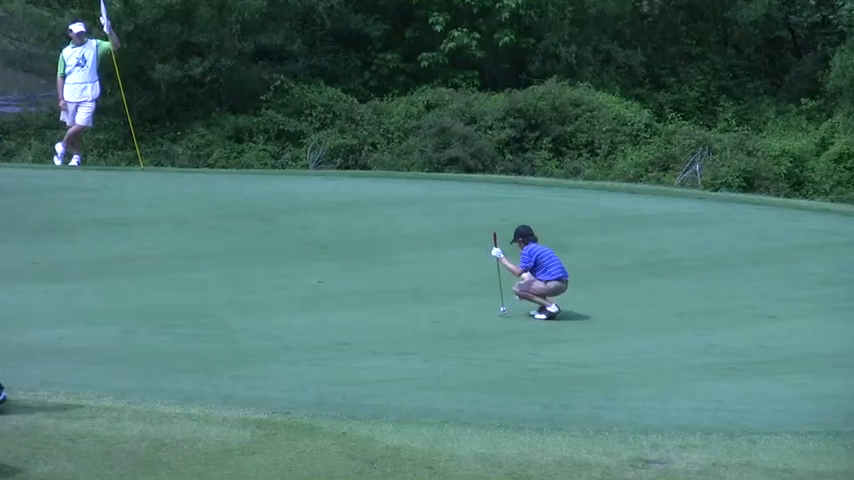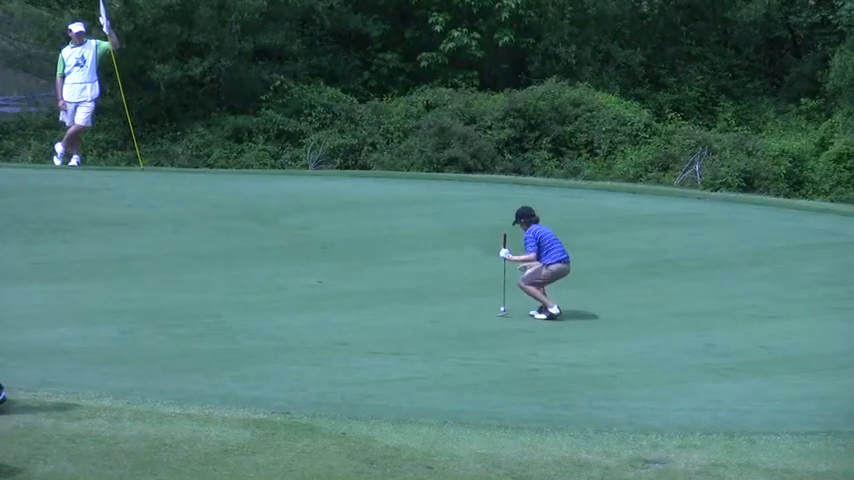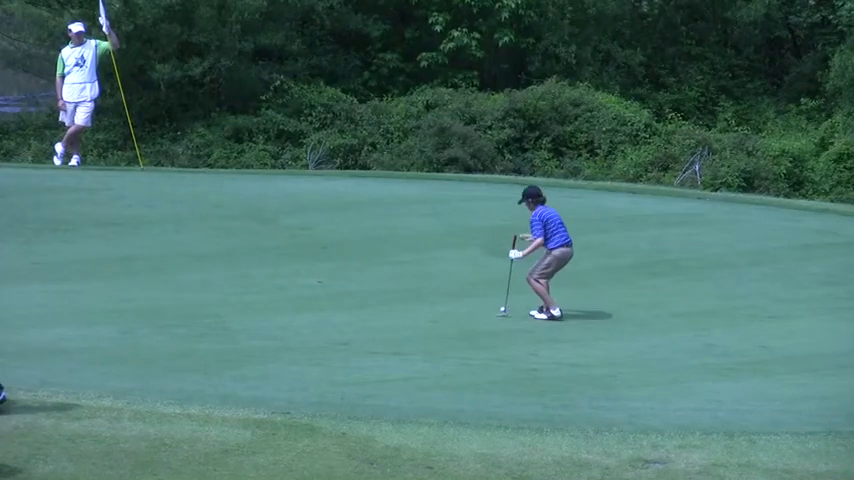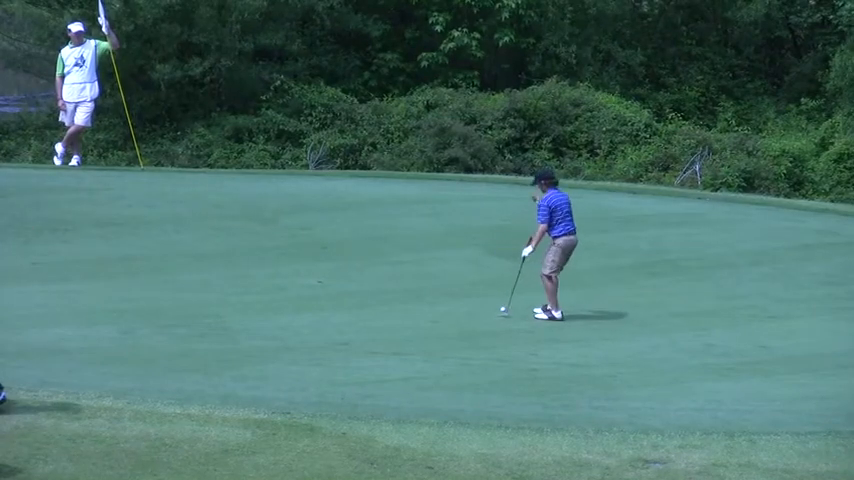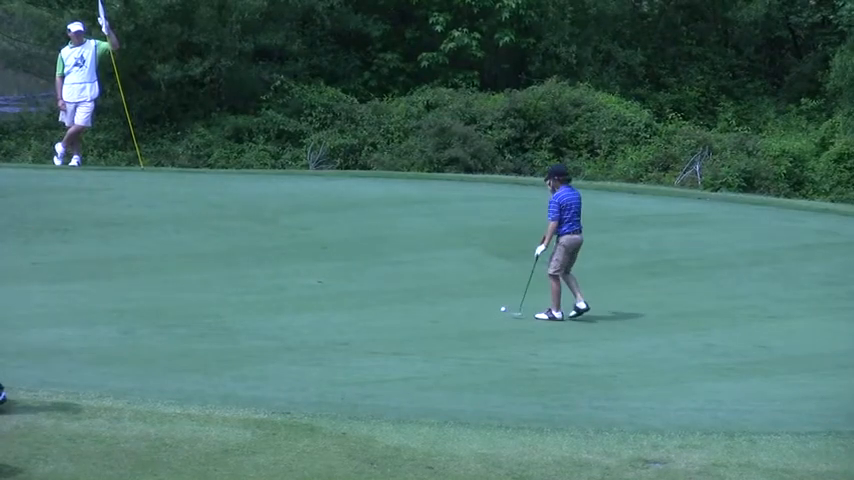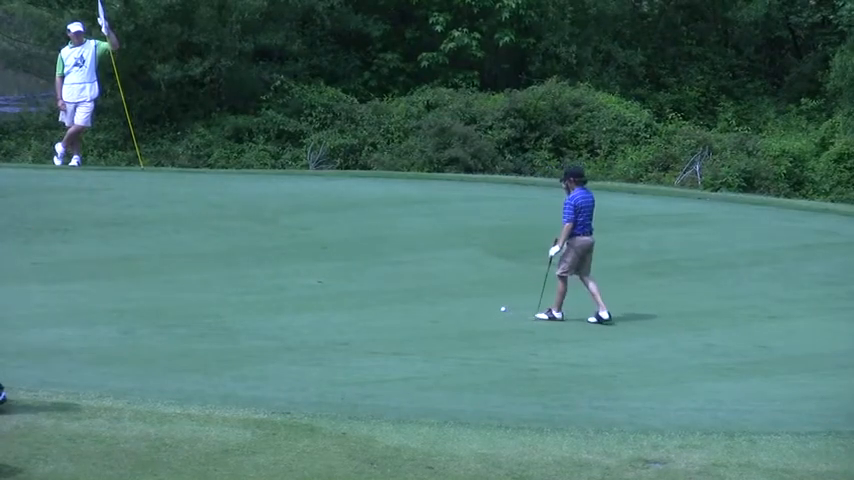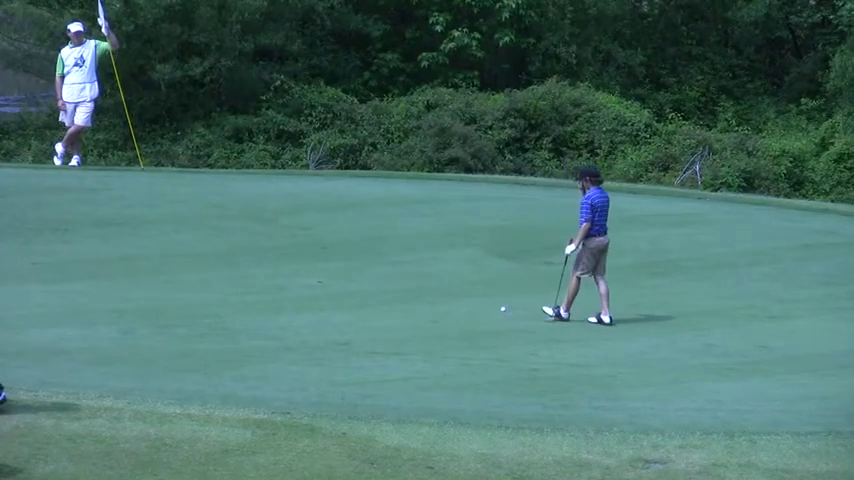
dt=0.2s
person 1, frame 1
left shoulder: (95, 45)
right shoulder: (65, 52)
left elbow: (115, 46)
right elbow: (60, 77)
left wrist: (109, 31)
right wrist: (60, 98)
left hip: (88, 96)
right hip: (70, 97)
left knee: (80, 126)
right knee: (72, 128)
left ankle: (62, 146)
right ankle: (76, 156)
person 1, frame 2
left shoulder: (94, 45)
right shoulder: (65, 52)
left elbow: (115, 46)
right elbow: (60, 77)
left wrist: (108, 31)
right wrist: (60, 98)
left hip: (87, 96)
right hip: (69, 97)
left knee: (80, 126)
right knee: (72, 128)
left ankle: (61, 146)
right ankle: (76, 156)
person 1, frame 3
left shoulder: (94, 45)
right shoulder: (64, 52)
left elbow: (115, 46)
right elbow: (59, 77)
left wrist: (108, 31)
right wrist: (59, 98)
left hip: (87, 96)
right hip: (68, 97)
left knee: (80, 127)
right knee: (72, 128)
left ankle: (61, 146)
right ankle: (76, 156)
person 1, frame 4
left shoulder: (94, 45)
right shoulder: (64, 52)
left elbow: (114, 46)
right elbow: (59, 77)
left wrist: (108, 31)
right wrist: (59, 98)
left hip: (87, 96)
right hip: (68, 97)
left knee: (80, 126)
right knee: (72, 128)
left ankle: (62, 146)
right ankle: (76, 156)
person 1, frame 5
left shoulder: (93, 46)
right shoulder: (64, 52)
left elbow: (114, 46)
right elbow: (59, 77)
left wrist: (108, 31)
right wrist: (59, 98)
left hip: (87, 96)
right hip: (68, 97)
left knee: (80, 127)
right knee: (72, 128)
left ankle: (62, 146)
right ankle: (76, 156)
person 1, frame 6
left shoulder: (93, 45)
right shoulder: (64, 52)
left elbow: (114, 46)
right elbow: (59, 77)
left wrist: (107, 31)
right wrist: (59, 98)
left hip: (86, 96)
right hip: (68, 97)
left knee: (80, 126)
right knee: (72, 128)
left ankle: (62, 146)
right ankle: (76, 156)
person 1, frame 7
left shoulder: (93, 46)
right shoulder: (64, 52)
left elbow: (114, 46)
right elbow: (59, 77)
left wrist: (107, 32)
right wrist: (59, 98)
left hip: (86, 96)
right hip: (68, 97)
left knee: (80, 126)
right knee: (72, 129)
left ankle: (62, 146)
right ankle: (76, 156)
person 2, frame 1
left shoulder: (528, 250)
right shoulder: (541, 248)
left elbow: (518, 272)
left wrist: (501, 257)
right wrist: (526, 294)
left hip: (554, 285)
right hip: (562, 284)
left knee: (517, 288)
right knee: (526, 276)
left ankle: (551, 306)
right ankle: (547, 305)
person 2, frame 2
left shoulder: (530, 232)
right shoulder: (544, 229)
left elbow: (532, 257)
left wrist: (511, 257)
right wrist: (528, 264)
left hip: (555, 266)
right hip: (564, 266)
left knee: (523, 282)
right knee: (531, 274)
left ankle: (552, 308)
right ankle: (546, 307)
person 2, frame 3
left shoulder: (536, 215)
right shoulder: (550, 211)
left elbow: (540, 241)
left wrist: (522, 253)
right wrist: (532, 237)
left hip: (557, 251)
right hip: (567, 250)
left knee: (532, 277)
right knee: (540, 275)
left ankle: (553, 310)
right ankle: (546, 308)
person 2, frame 4
left shoulder: (545, 200)
right shoulder: (563, 195)
left elbow: (543, 227)
left wrist: (532, 246)
left hip: (560, 240)
right hip: (572, 238)
left knee: (546, 274)
right knee: (552, 273)
left ankle: (555, 312)
right ankle: (551, 306)
person 2, frame 5
left shoulder: (556, 197)
right shoulder: (575, 193)
left elbow: (553, 223)
left wrist: (544, 244)
right wrist: (552, 190)
left hip: (565, 238)
right hip: (577, 237)
left knee: (553, 274)
right knee: (565, 272)
left ankle: (555, 312)
right ankle: (580, 302)
person 2, frame 6
left shoulder: (571, 199)
right shoulder: (589, 195)
left elbow: (568, 224)
left wrist: (558, 245)
right wrist: (568, 191)
left hip: (576, 240)
right hip: (589, 238)
left knee: (561, 275)
right knee: (585, 275)
left ankle: (556, 312)
right ankle: (602, 311)
person 2, frame 7
left shoulder: (588, 198)
right shoulder: (604, 195)
left elbow: (586, 224)
left wrist: (575, 244)
right wrist: (583, 191)
left hip: (592, 241)
right hip: (604, 239)
left knee: (577, 275)
right knee: (600, 276)
left ankle: (563, 311)
right ankle: (605, 314)
